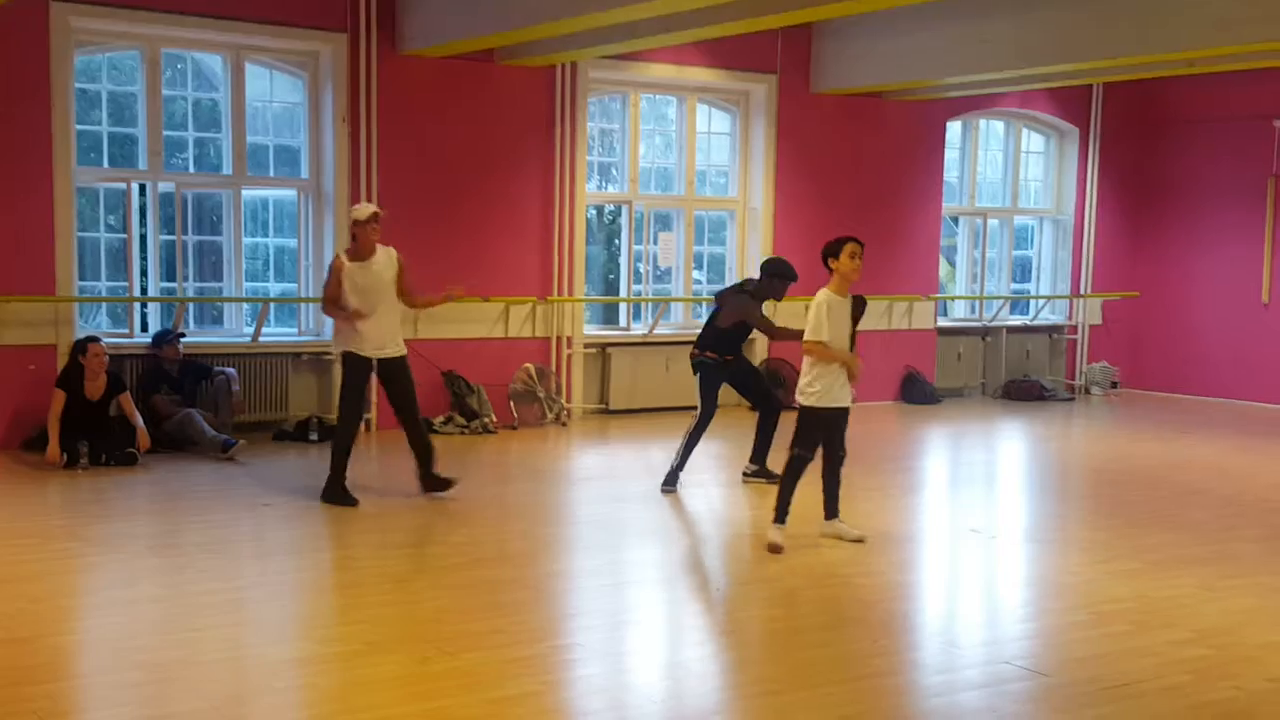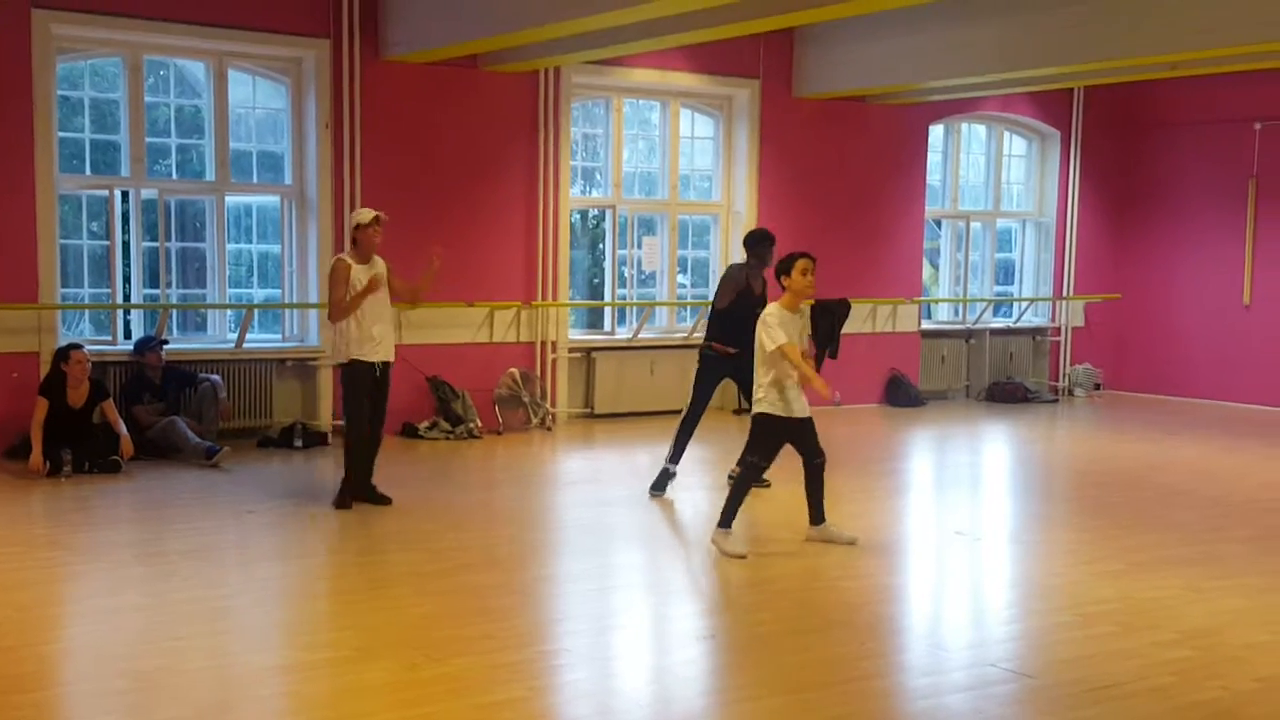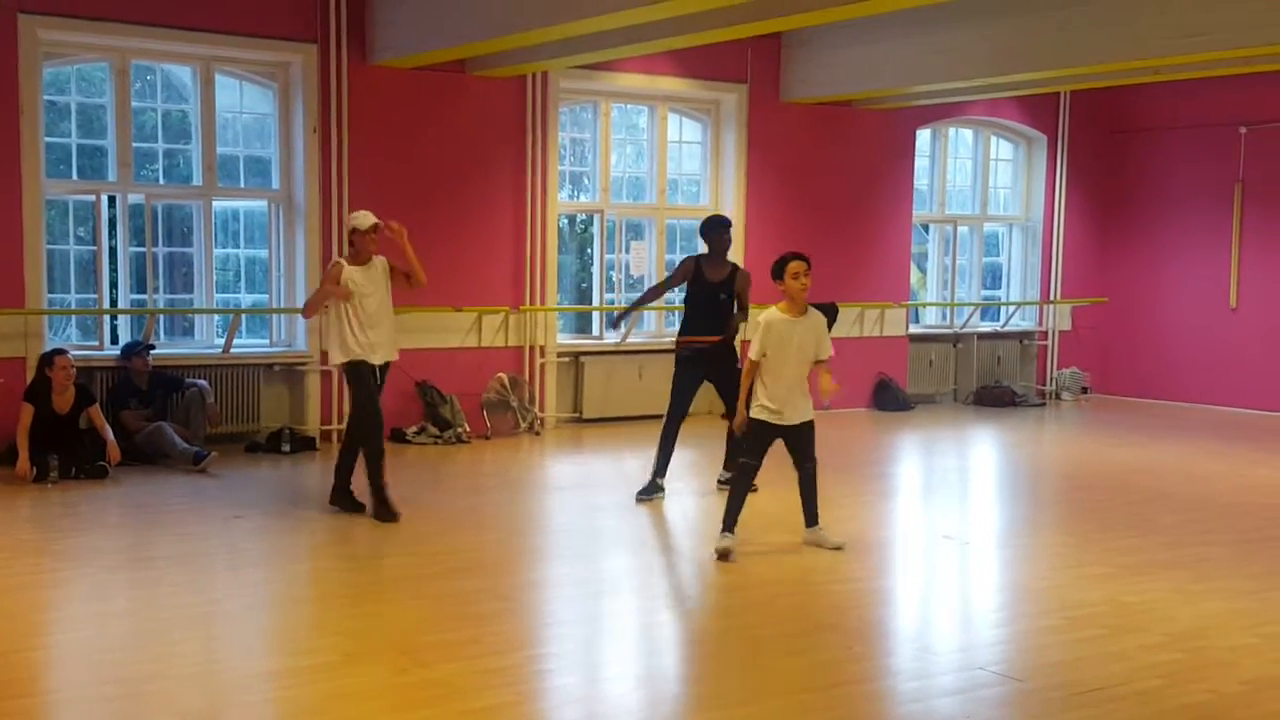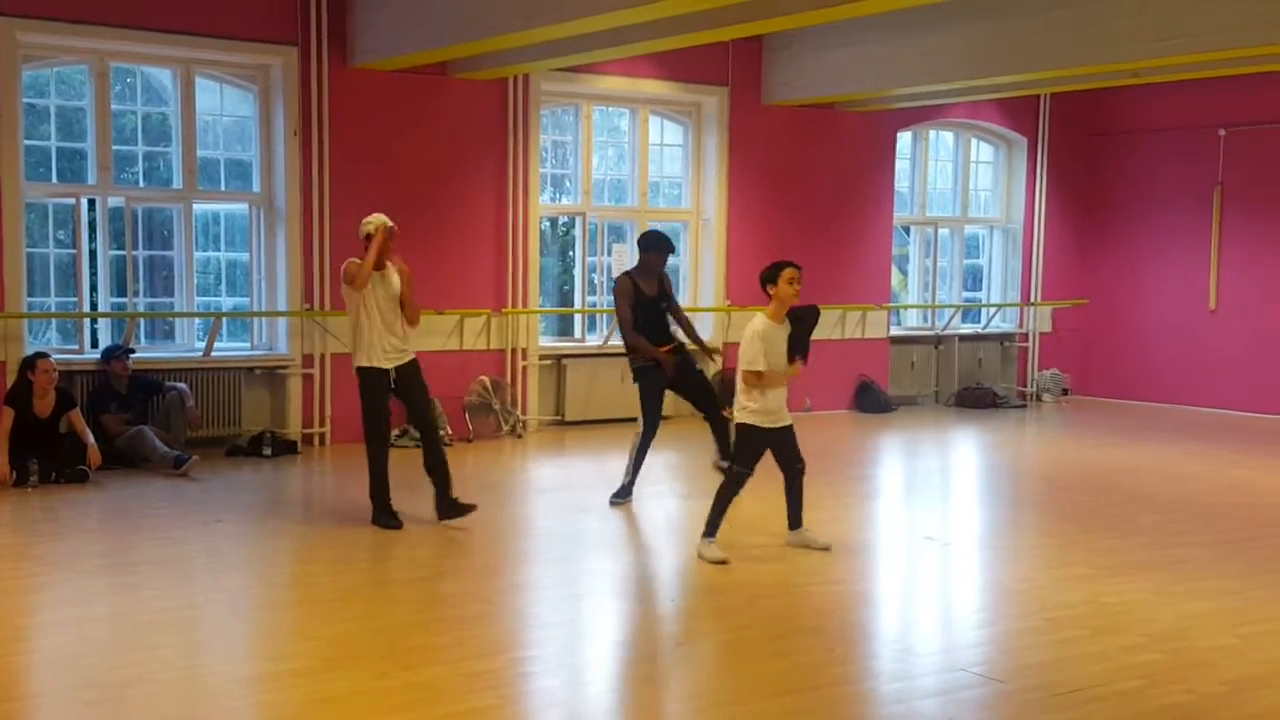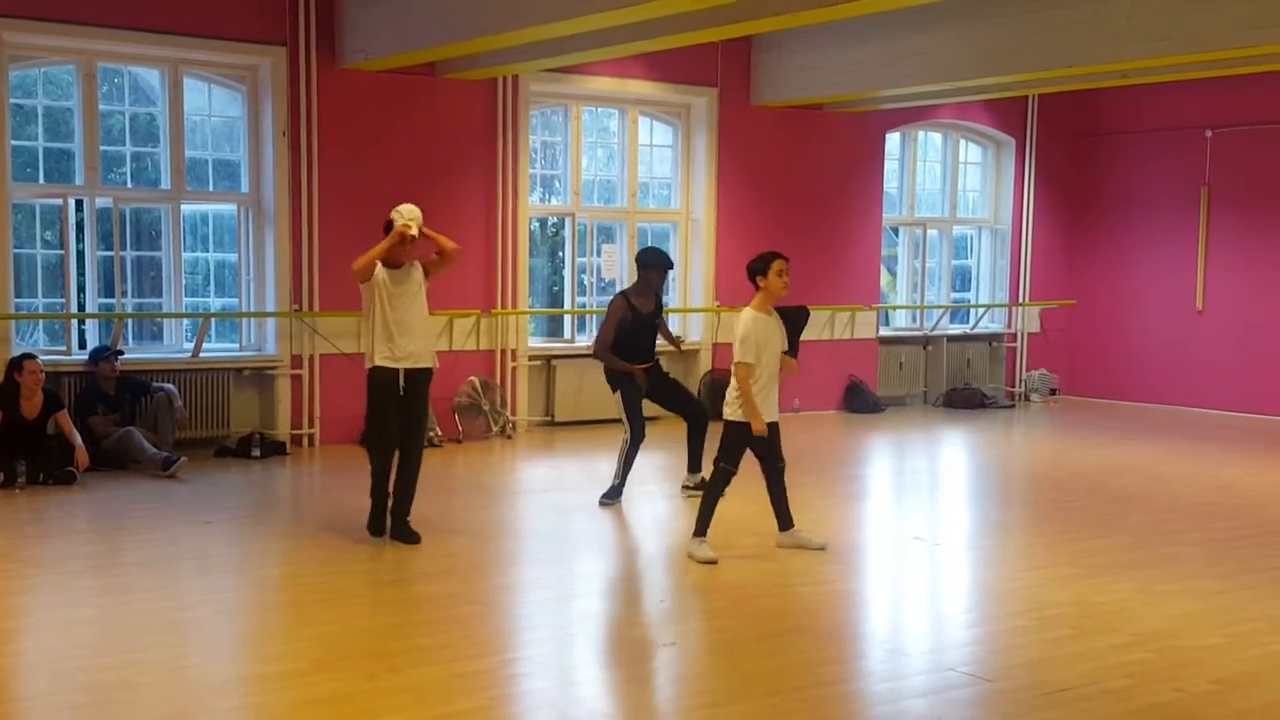
dt=0.7s
person 1, frame 1
left shoulder: (393, 258)
right shoulder: (340, 264)
left elbow: (409, 299)
right elbow: (327, 304)
left wrist: (444, 298)
right wrist: (344, 315)
left hip: (391, 347)
right hip: (355, 350)
left knee: (409, 413)
right knee: (350, 415)
left ankle: (427, 474)
right ankle: (335, 484)
person 1, frame 2
left shoulder: (381, 265)
right shoulder: (342, 266)
left elbow: (409, 298)
right elbow: (334, 315)
left wrist: (432, 273)
right wrist: (364, 293)
left hip: (382, 354)
right hip: (355, 355)
left knee: (375, 421)
right knee: (358, 420)
left ankle: (363, 484)
right ankle: (349, 486)
person 1, frame 3
left shoulder: (383, 266)
right shoulder: (339, 269)
left elbow: (419, 281)
right elbow: (307, 311)
left wrist: (403, 243)
right wrist: (328, 292)
left hip: (382, 355)
right hip: (355, 356)
left knee: (361, 424)
right knee: (372, 422)
left ankle: (341, 489)
right ankle: (380, 498)
person 1, frame 4
left shoulder: (399, 271)
right shoulder: (352, 267)
left elbow: (413, 321)
right elbow: (360, 283)
left wrist: (407, 283)
right wrist: (376, 242)
left hip: (403, 359)
right hip: (371, 363)
left knee: (428, 425)
right knee: (378, 436)
left ankle: (445, 498)
right ankle: (381, 507)
person 1, frame 5
left shoulder: (420, 270)
right shoulder: (373, 273)
left elbow: (452, 250)
right elbow: (356, 269)
left wrist: (423, 230)
right wrist: (393, 237)
left hip: (419, 365)
right hip: (383, 366)
left knee: (412, 445)
right knee: (380, 440)
left ankle: (400, 518)
right ankle: (379, 507)
person 2, frame 1
left shoulder: (847, 301)
right shoulder: (823, 301)
right elbow: (812, 347)
left wrist: (849, 363)
right wrist: (847, 358)
left hip: (840, 394)
right hip: (816, 393)
left knee: (835, 457)
right knee: (800, 457)
left ankle: (831, 520)
right ankle: (778, 525)
person 2, frame 2
left shoulder: (801, 315)
right shoulder: (772, 315)
right elbow: (787, 352)
left wrist: (810, 376)
right wrist: (814, 378)
left hip: (797, 405)
right hip: (771, 404)
left knee: (816, 460)
right knee: (754, 465)
left ankle: (818, 525)
right ankle: (723, 530)
person 2, frame 3
left shoulder: (817, 320)
right shoulder: (768, 320)
left elbow: (821, 362)
right elbow: (751, 364)
left wrist: (826, 379)
right wrist: (741, 407)
left hip: (800, 411)
right hip: (764, 411)
left knee: (807, 467)
right knee: (746, 469)
left ankle: (812, 528)
right ankle: (726, 533)
person 2, frame 4
left shoulder: (785, 325)
right shoulder: (757, 329)
right elbow: (750, 378)
right wrist: (786, 375)
left hip: (779, 415)
right hip: (753, 416)
left knee: (796, 468)
right knee: (738, 475)
left ankle: (796, 530)
right ankle: (708, 539)
person 2, frame 5
left shoulder: (775, 318)
right shoulder: (749, 321)
right elbow: (741, 372)
left wrist: (789, 362)
right wrist: (753, 415)
left hip: (767, 412)
right hip: (742, 413)
left knee: (775, 468)
right knee: (723, 472)
left ankle: (787, 531)
right ankle: (698, 539)
person 3, frame 1
left shoulder: (751, 287)
right shoulder: (744, 303)
left elbow: (719, 296)
right elbow: (773, 334)
left hip: (733, 357)
right hip: (708, 359)
left knee: (771, 406)
right knee: (706, 411)
left ankle: (755, 467)
right ankle: (675, 470)
person 3, frame 2
left shoulder: (762, 282)
right shoulder: (736, 273)
right wrist: (756, 268)
left hip: (744, 355)
right hip: (715, 353)
right knee: (695, 409)
left ankle: (742, 470)
right ankle: (669, 469)
person 3, frame 3
left shoulder: (740, 276)
right shoulder: (690, 266)
left elbow: (744, 313)
right elbow: (660, 289)
left wrist: (737, 318)
right wrist: (628, 311)
left hip: (722, 350)
right hip: (690, 350)
right knee: (675, 416)
left ankle: (728, 474)
right ankle: (657, 480)
person 3, frame 4
left shoulder: (663, 280)
right shoulder: (624, 284)
left elbow: (677, 314)
right elbow: (627, 332)
left wrist: (703, 346)
right wrist: (659, 356)
left hip: (675, 354)
right hip: (646, 362)
left knee: (714, 406)
right knee: (649, 425)
left ankle: (727, 461)
right ankle: (627, 484)
person 3, frame 5
left shoulder: (656, 294)
right shoulder: (620, 304)
right elbow: (600, 351)
left wrist: (671, 339)
right wrist: (633, 371)
left hip: (651, 369)
right hip: (624, 374)
left knee: (698, 414)
right knee: (635, 431)
left ankle: (692, 480)
right ankle: (616, 486)
